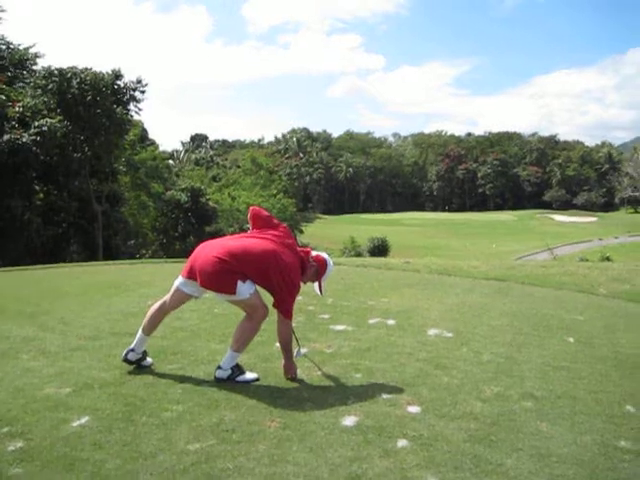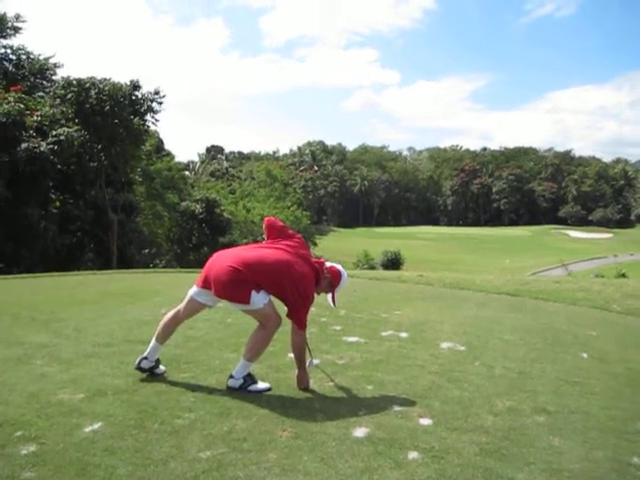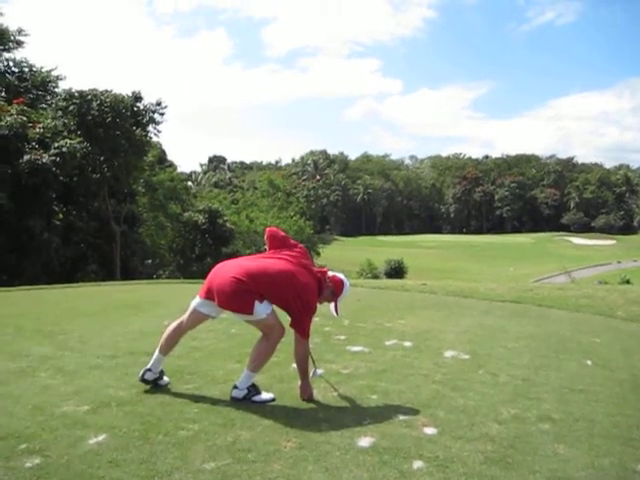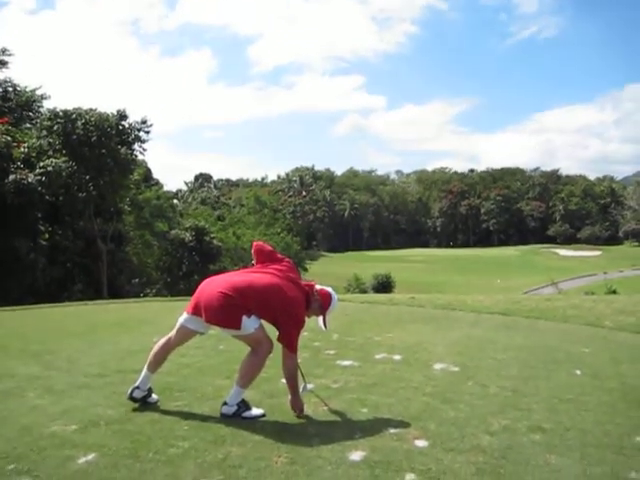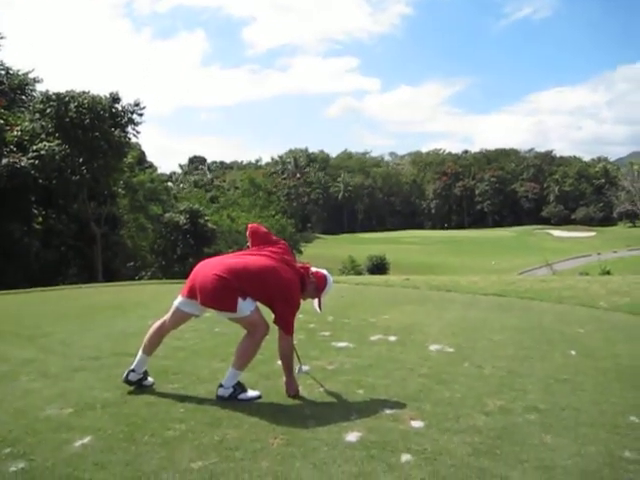
dt=1s
person 1, frame 1
left shoulder: (284, 233)
right shoulder: (291, 275)
left elbow: (253, 211)
right elbow: (284, 321)
right wrist: (288, 360)
left hip: (203, 251)
right hip: (220, 267)
left knee: (168, 303)
right knee: (258, 312)
left ankle: (134, 351)
right ankle: (226, 369)
person 1, frame 2
left shoulder: (298, 244)
right shoulder: (305, 285)
left elbow: (269, 222)
right elbow: (298, 331)
right wrist: (302, 370)
left hip: (218, 261)
right hip: (234, 276)
left knee: (182, 312)
right knee: (271, 321)
left ankle: (148, 359)
right ankle: (239, 378)
person 1, frame 3
left shoulder: (300, 253)
right shoulder: (308, 295)
left elbow: (270, 232)
right elbow: (301, 341)
right wrist: (304, 382)
left hip: (221, 272)
right hip: (237, 287)
left knee: (185, 323)
right knee: (275, 331)
left ankle: (152, 370)
right ankle: (242, 388)
person 1, frame 4
left shoulder: (287, 268)
right shoulder: (296, 309)
left elbow: (257, 246)
right elbow: (289, 355)
right wrist: (295, 396)
left hip: (208, 287)
right hip: (225, 301)
left knee: (173, 340)
right knee: (263, 346)
left ankle: (140, 388)
right ankle: (232, 404)
person 1, frame 5
left shoulder: (282, 250)
right shoulder: (291, 290)
left elbow: (252, 229)
right elbow: (285, 337)
right wrist: (290, 378)
left hip: (203, 270)
right hip: (220, 284)
left knee: (168, 323)
right knee: (259, 328)
left ankle: (136, 372)
right ankle: (228, 387)
